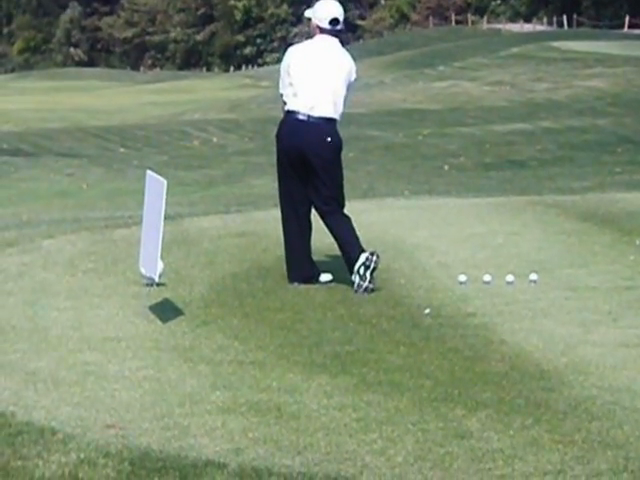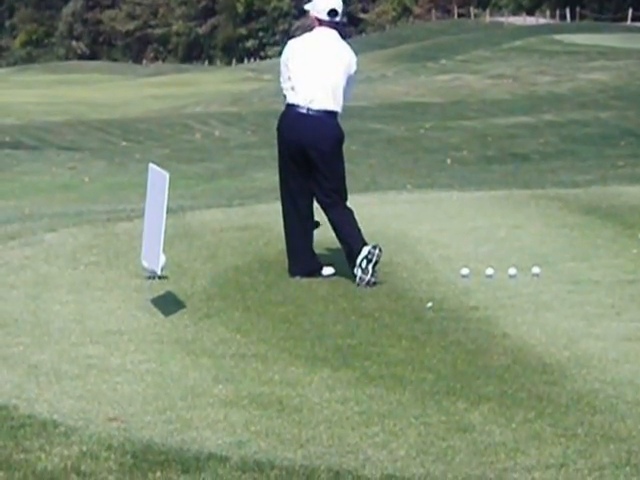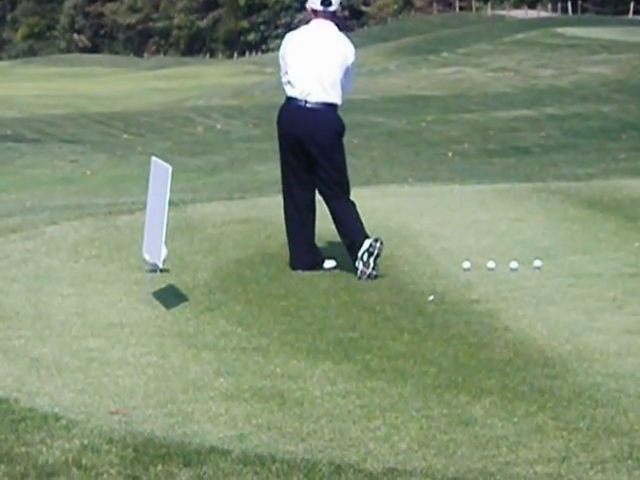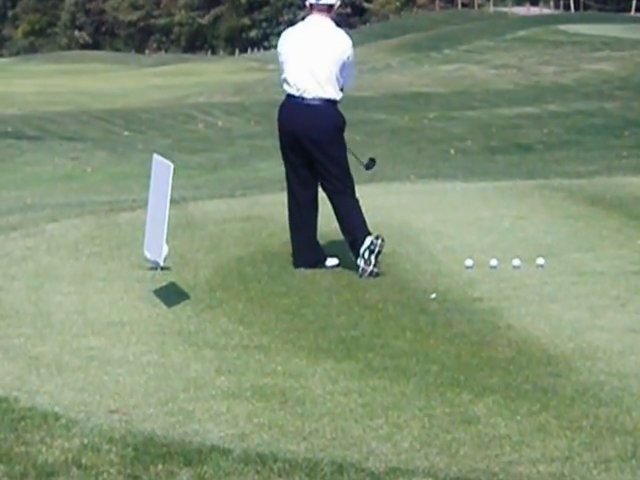
dt=0.4s
person 1, frame 1
left shoulder: (295, 52)
right shoulder: (346, 61)
left elbow: (285, 94)
right elbow: (341, 101)
left hip: (291, 128)
right hip: (323, 133)
left knee: (294, 202)
right knee: (330, 204)
left ankle: (301, 270)
right ankle: (358, 258)
person 1, frame 2
left shoulder: (294, 46)
right shoulder: (346, 54)
left elbow: (286, 87)
right elbow: (344, 96)
left hip: (292, 122)
right hip: (324, 127)
left knee: (295, 195)
right knee: (332, 197)
left ankle: (303, 263)
right ankle: (360, 251)
person 1, frame 3
left shoulder: (291, 39)
right shoulder: (344, 45)
left elbow: (286, 80)
right elbow: (344, 88)
left hip: (291, 115)
right hip: (323, 119)
left knee: (296, 188)
right knee: (335, 189)
left ankle: (304, 256)
right ankle: (361, 245)
person 1, frame 4
left shoulder: (288, 36)
right shoulder: (341, 40)
left elbow: (287, 76)
right elbow: (344, 84)
left hip: (291, 112)
right hip: (323, 116)
left knee: (299, 187)
right knee: (339, 186)
left ankle: (307, 254)
right ankle: (363, 242)
